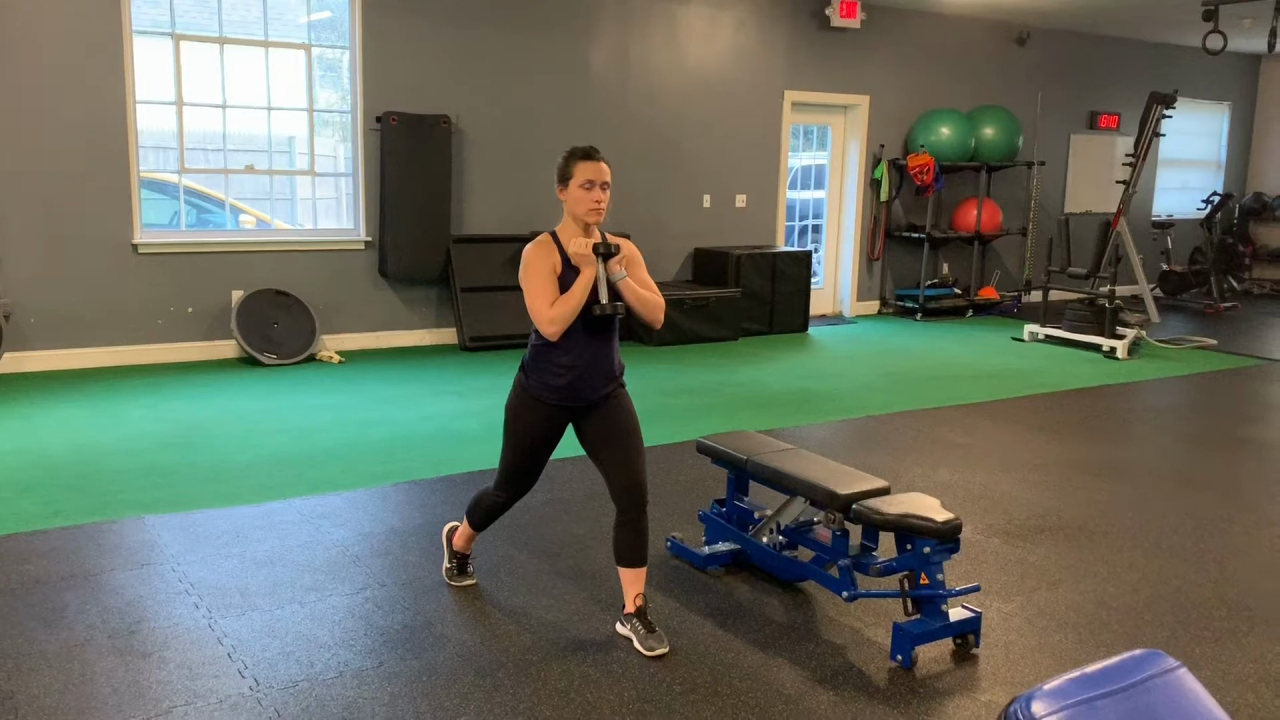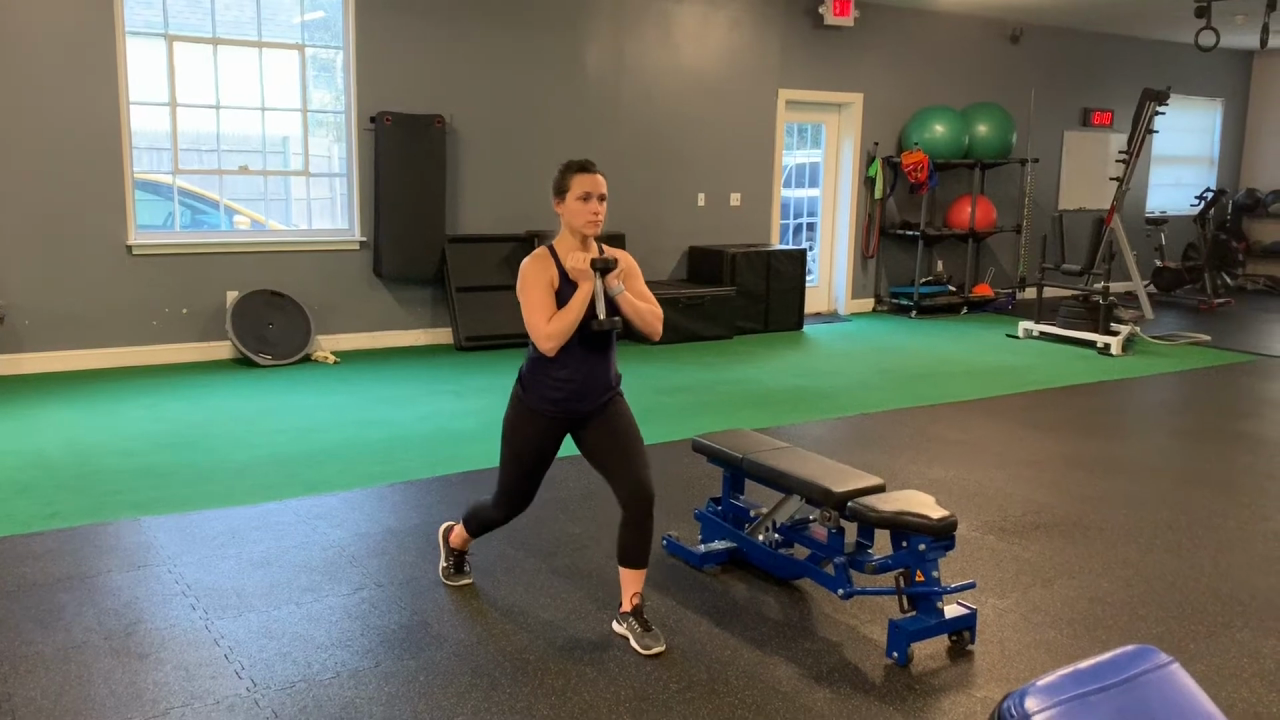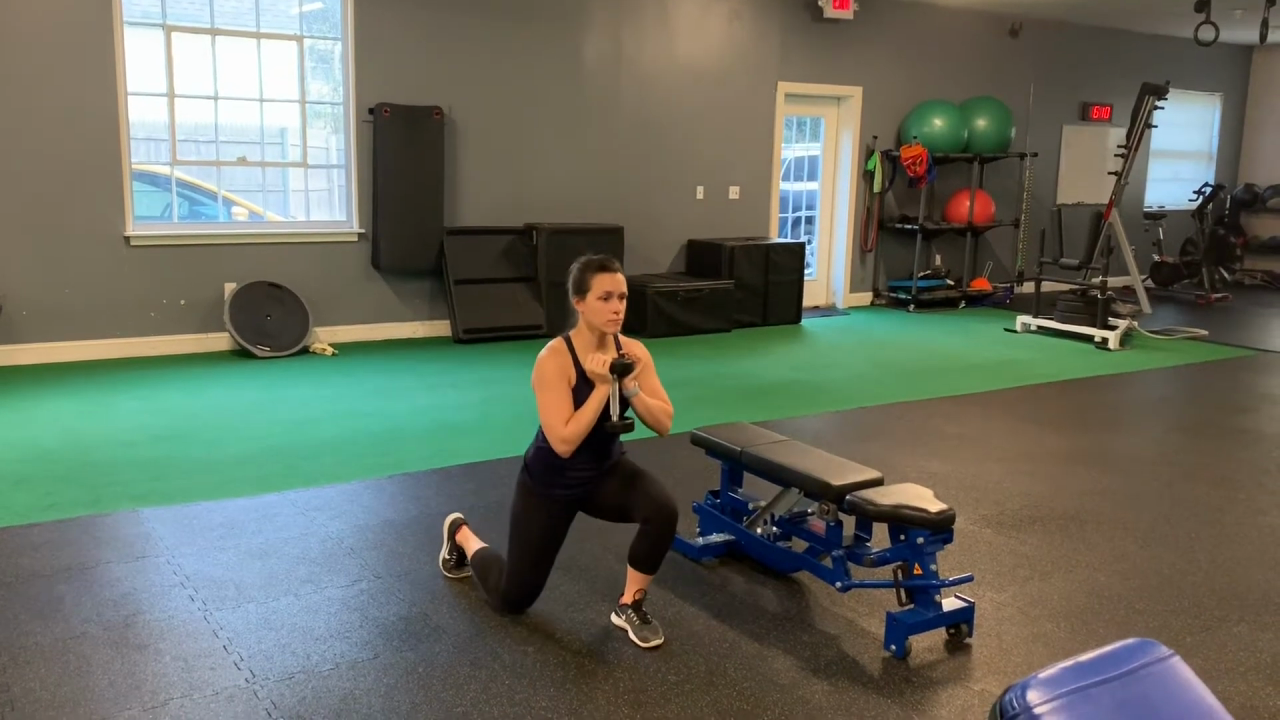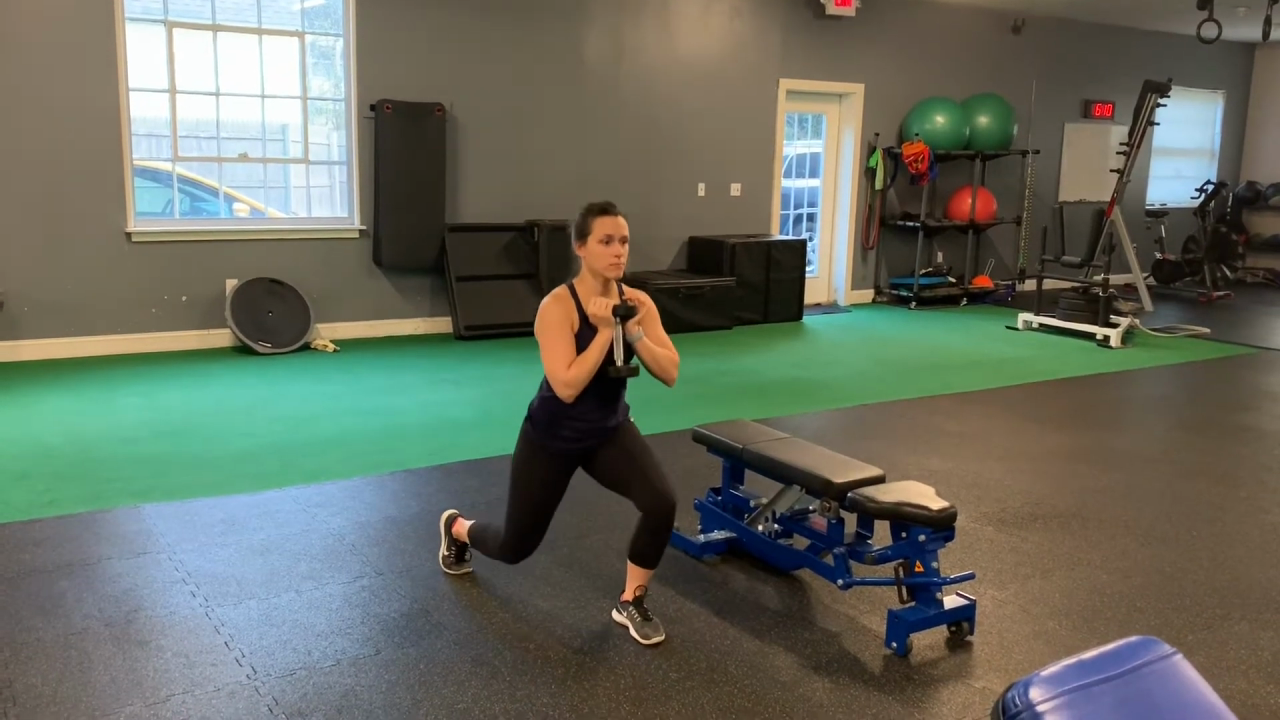
dt=0.7s
person 1, frame 1
left shoulder: (623, 249)
right shoulder: (540, 251)
left elbow: (655, 316)
right elbow: (551, 324)
left wrist: (616, 273)
right wrist: (587, 271)
left hip: (604, 393)
right hip: (543, 394)
left knee: (633, 493)
right knee: (511, 487)
left ankle: (634, 612)
right ankle: (458, 540)
person 1, frame 2
left shoulder: (620, 261)
right shoulder: (538, 265)
left elbow: (655, 328)
right elbow: (548, 340)
left wrist: (614, 285)
right wrist: (585, 285)
left hip: (601, 400)
right hip: (541, 403)
left knee: (640, 496)
right knee: (510, 502)
left ankle: (630, 611)
right ankle: (453, 539)
person 1, frame 3
left shoulder: (633, 352)
right shoulder: (554, 359)
left elbow: (664, 423)
right elbow: (563, 442)
left wrist: (630, 388)
right wrist: (603, 386)
left hip: (606, 471)
right hip: (550, 483)
left knee: (663, 511)
right knee: (515, 599)
left ankle: (630, 606)
right ankle: (461, 534)
person 1, frame 4
left shoulder: (638, 303)
right shoulder: (558, 306)
left elbow: (671, 372)
right elbow: (567, 386)
left wrist: (634, 333)
right wrist: (605, 331)
left hip: (609, 430)
right hip: (552, 437)
left knee: (661, 502)
right knee: (515, 547)
left ankle: (631, 601)
right ankle: (457, 527)
